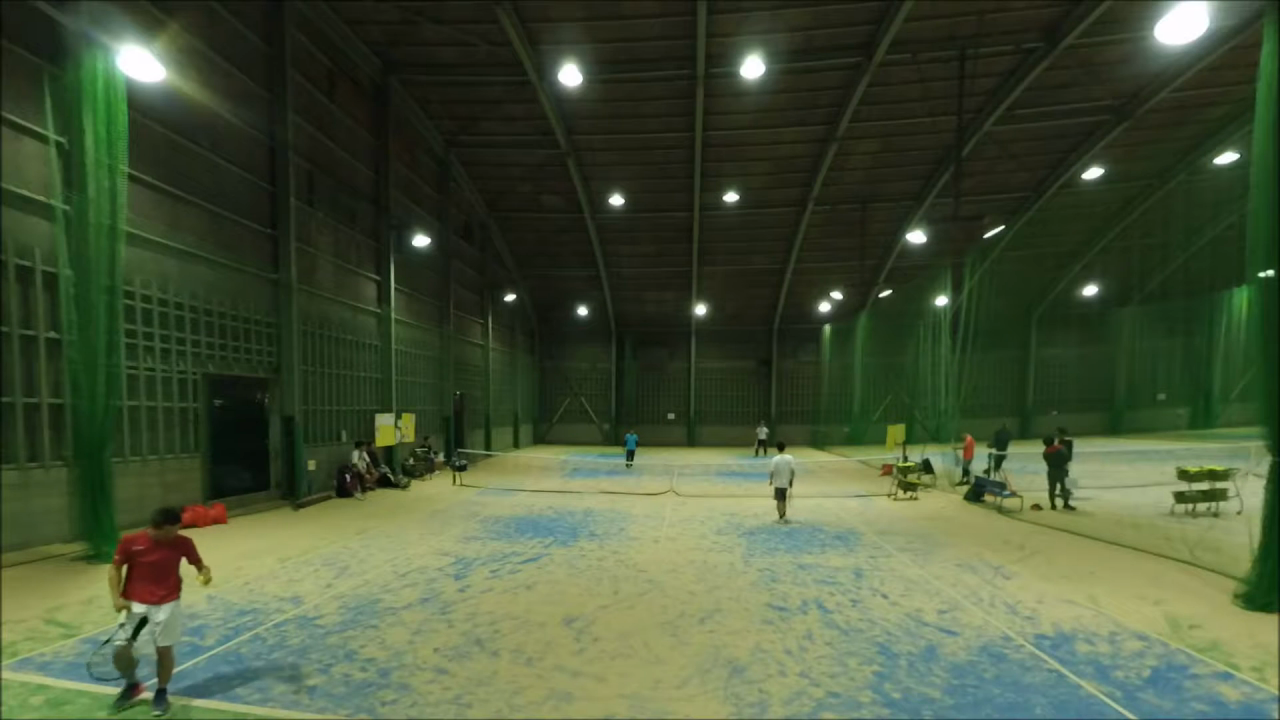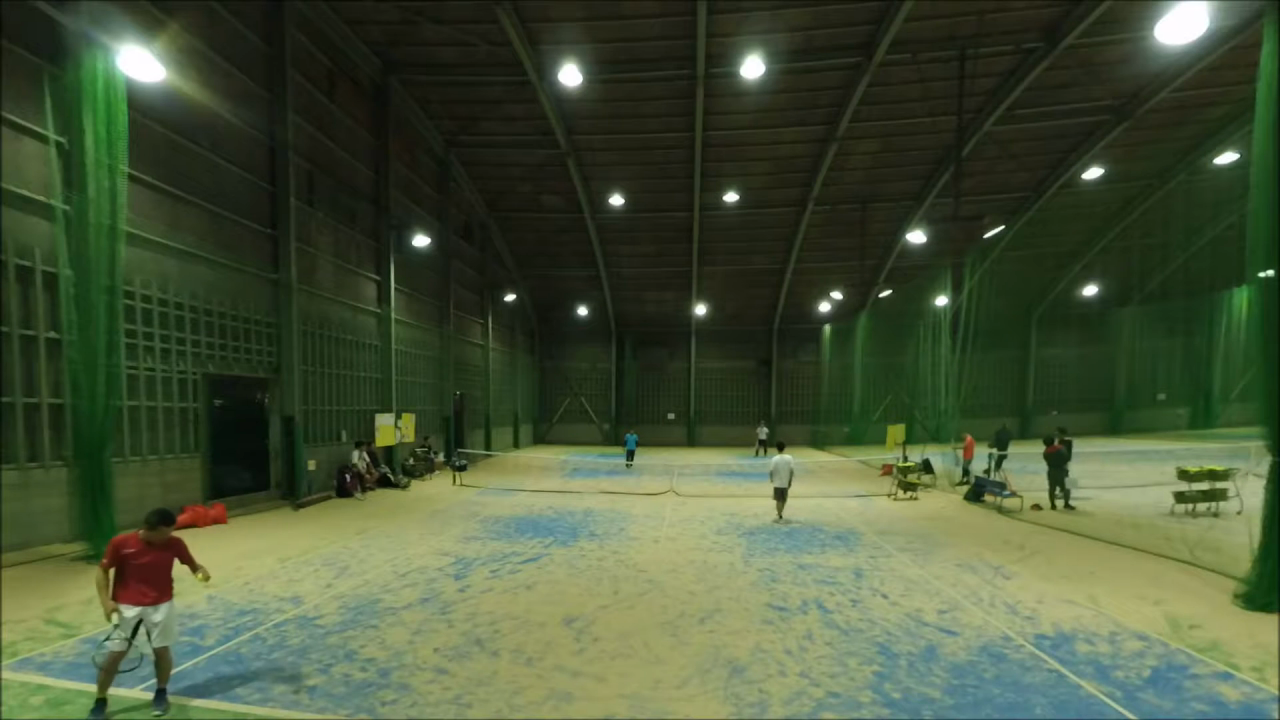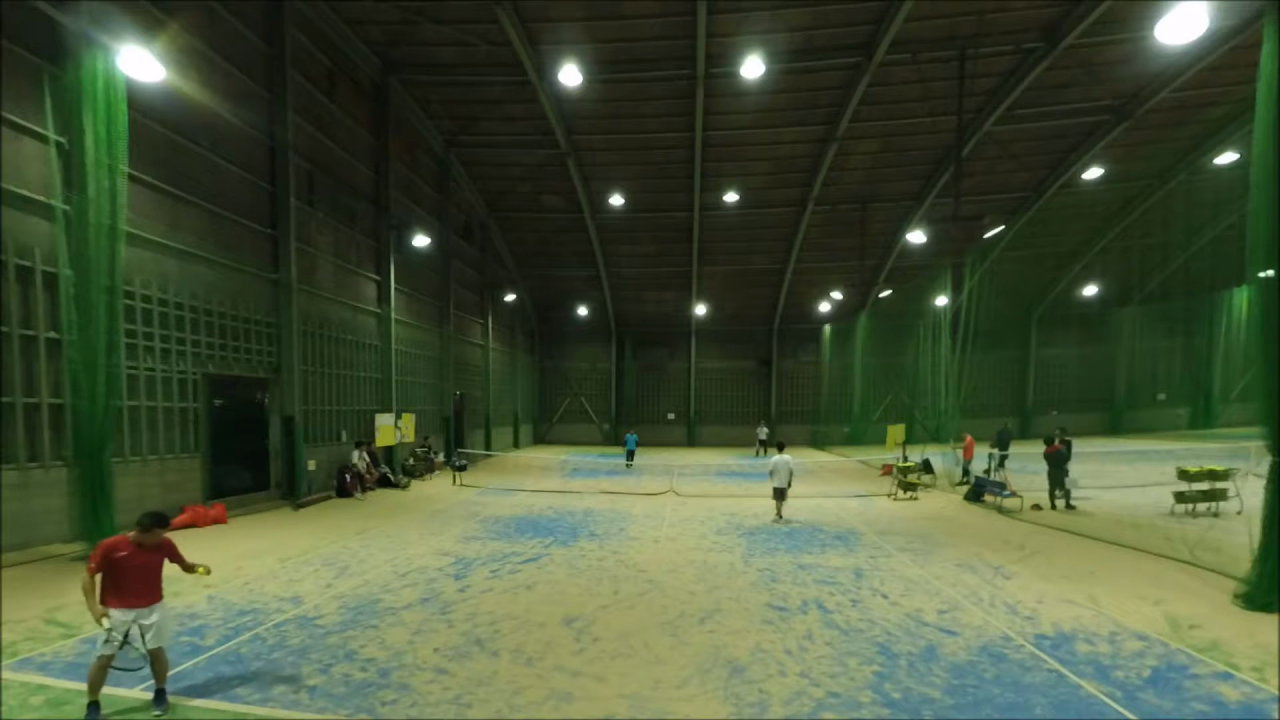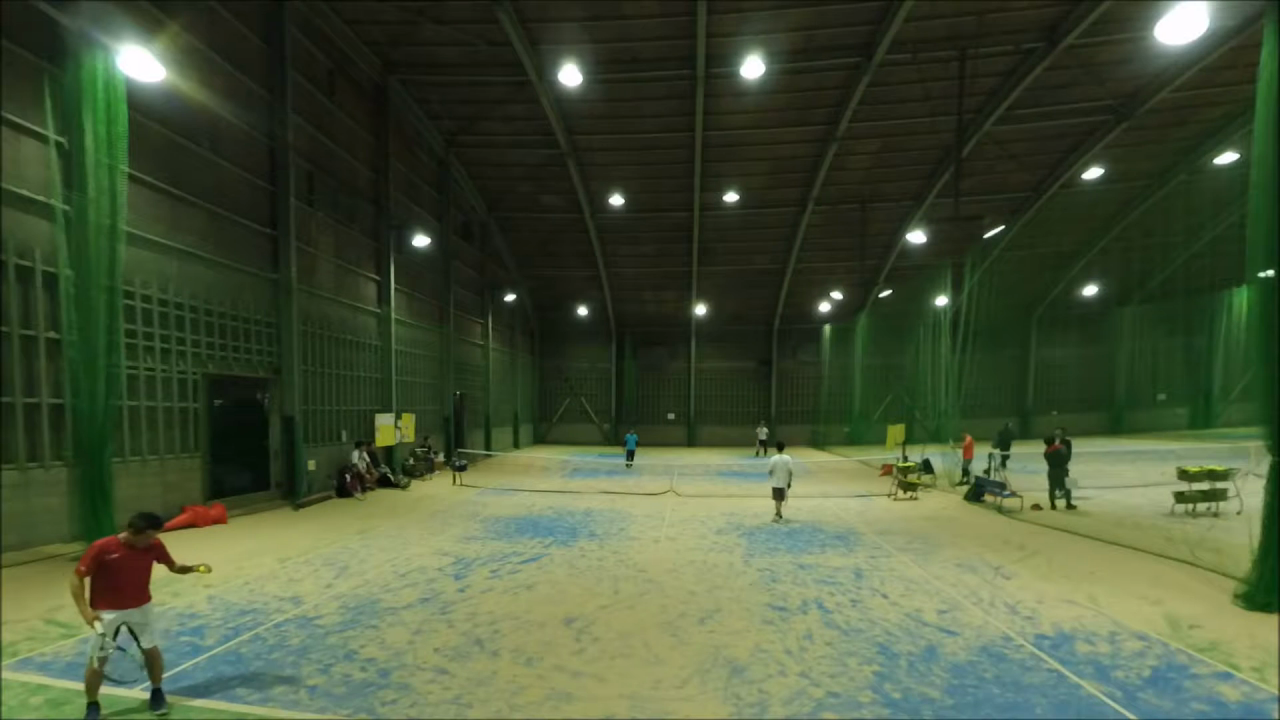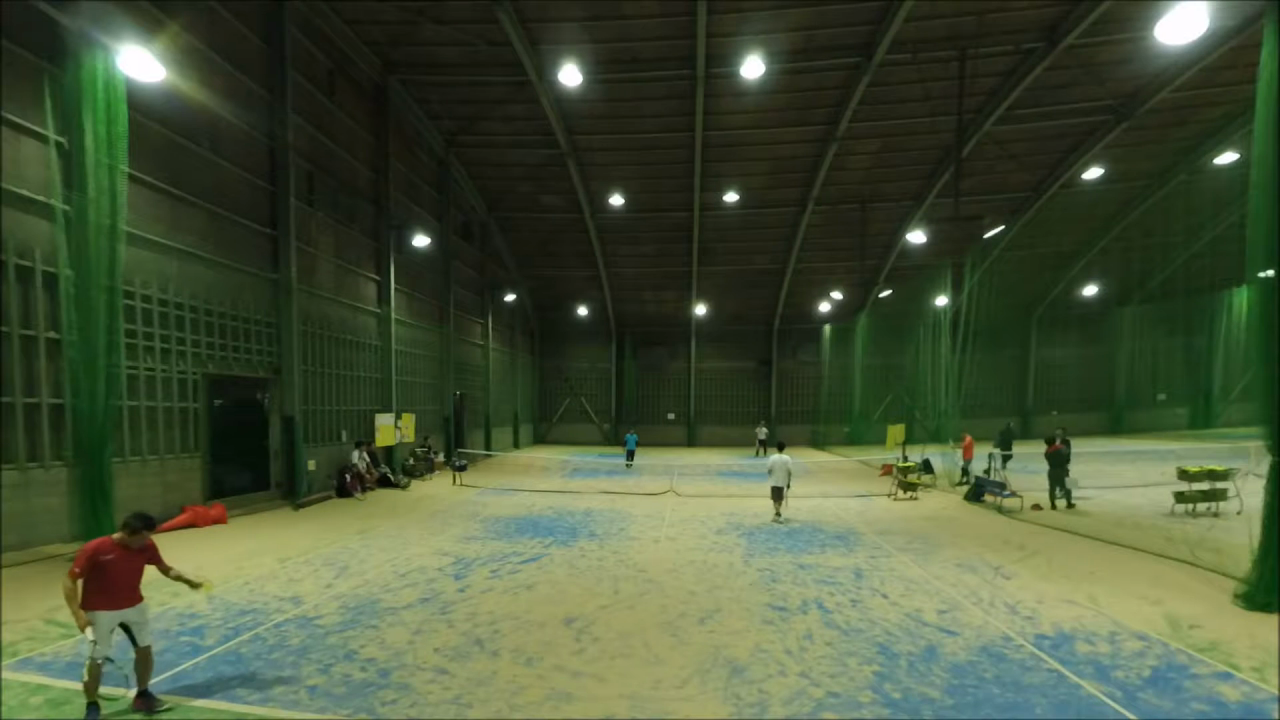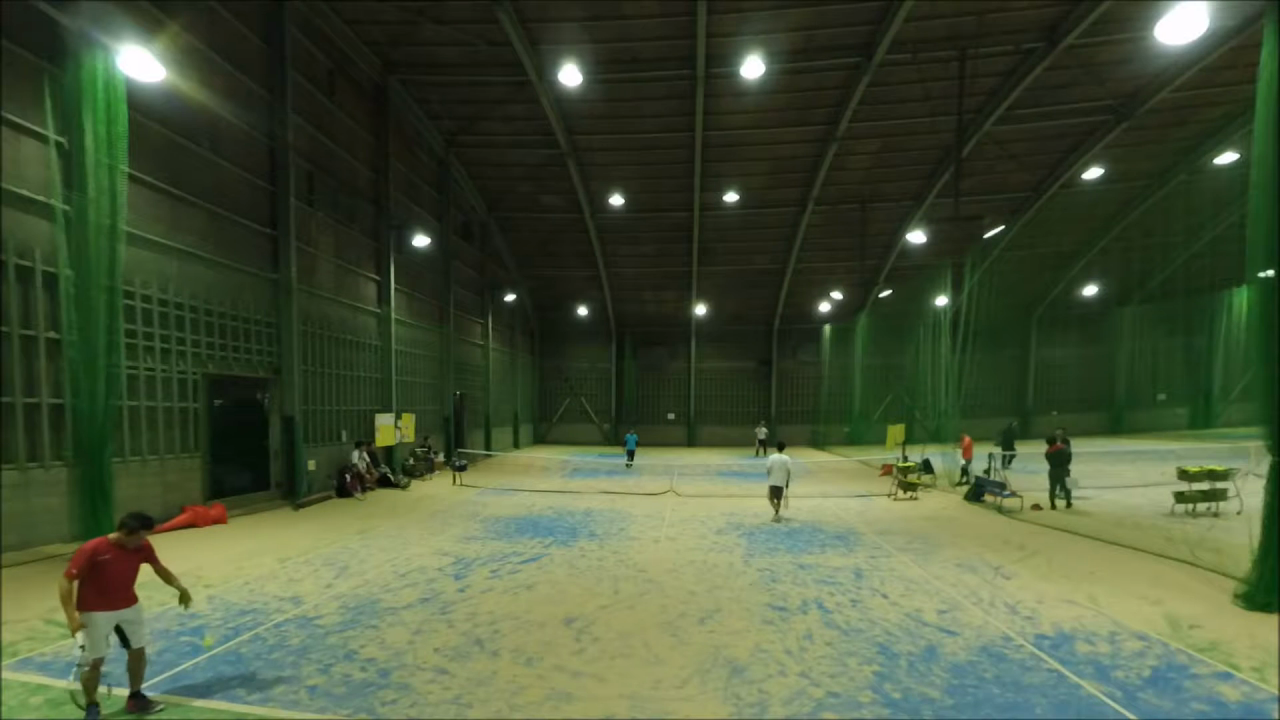
dt=0.1s
person 1, frame 1
left shoulder: (183, 543)
right shoulder: (130, 542)
left elbow: (199, 564)
right elbow: (115, 568)
left wrist: (204, 573)
right wrist: (116, 597)
left hip: (166, 604)
right hip: (134, 603)
left knee: (164, 649)
right knee: (121, 650)
left ankle: (161, 693)
right ankle: (132, 685)
person 1, frame 2
left shoulder: (175, 544)
right shoulder: (120, 543)
left elbow: (192, 565)
right elbow: (102, 571)
left wrist: (200, 571)
right wrist: (105, 601)
left hip: (160, 604)
right hip: (125, 605)
left knee: (162, 650)
right knee: (114, 655)
left ankle: (161, 693)
right ankle: (100, 702)
person 1, frame 3
left shoulder: (164, 545)
right shoulder: (109, 547)
left elbow: (184, 564)
right elbow: (89, 575)
left wrist: (198, 567)
right wrist: (94, 606)
left hip: (152, 606)
right hip: (116, 610)
left knee: (157, 651)
right knee: (104, 658)
left ankle: (160, 694)
person 1, frame 4
left shoulder: (154, 546)
right shoulder: (100, 549)
left elbow: (173, 566)
right elbow: (77, 579)
left wrist: (193, 568)
right wrist: (85, 610)
left hip: (140, 607)
right hip: (105, 611)
left knee: (152, 651)
right knee: (97, 660)
left ankle: (157, 693)
person 1, frame 5
left shoulder: (147, 547)
right shoulder: (94, 550)
left elbow: (165, 569)
right elbow: (69, 581)
left wrist: (189, 581)
right wrist: (77, 614)
left hip: (133, 606)
right hip: (99, 611)
left knee: (145, 650)
right knee: (96, 660)
left ankle: (143, 696)
person 1, frame 6
left shoulder: (142, 546)
right shoulder: (92, 550)
left elbow: (159, 568)
right elbow: (66, 581)
left wrist: (180, 587)
right wrist: (71, 616)
left hip: (129, 607)
right hip: (95, 612)
left knee: (138, 651)
right knee: (95, 661)
left ankle: (135, 697)
